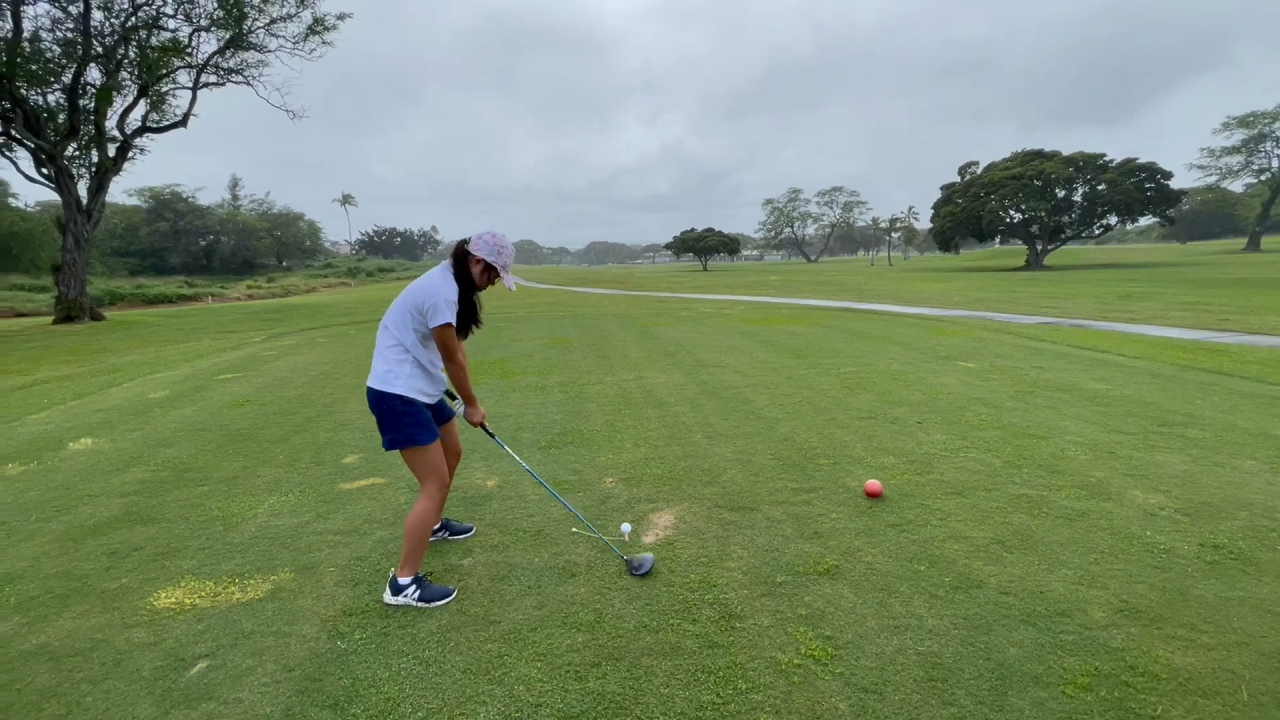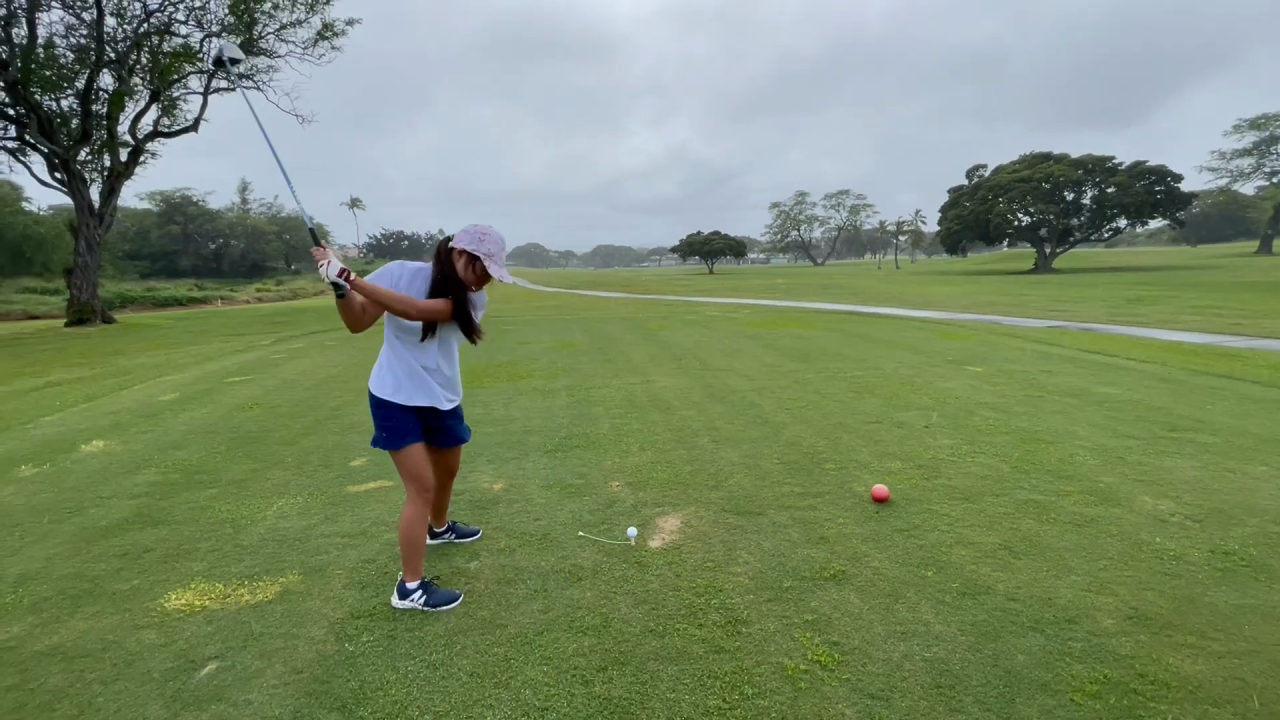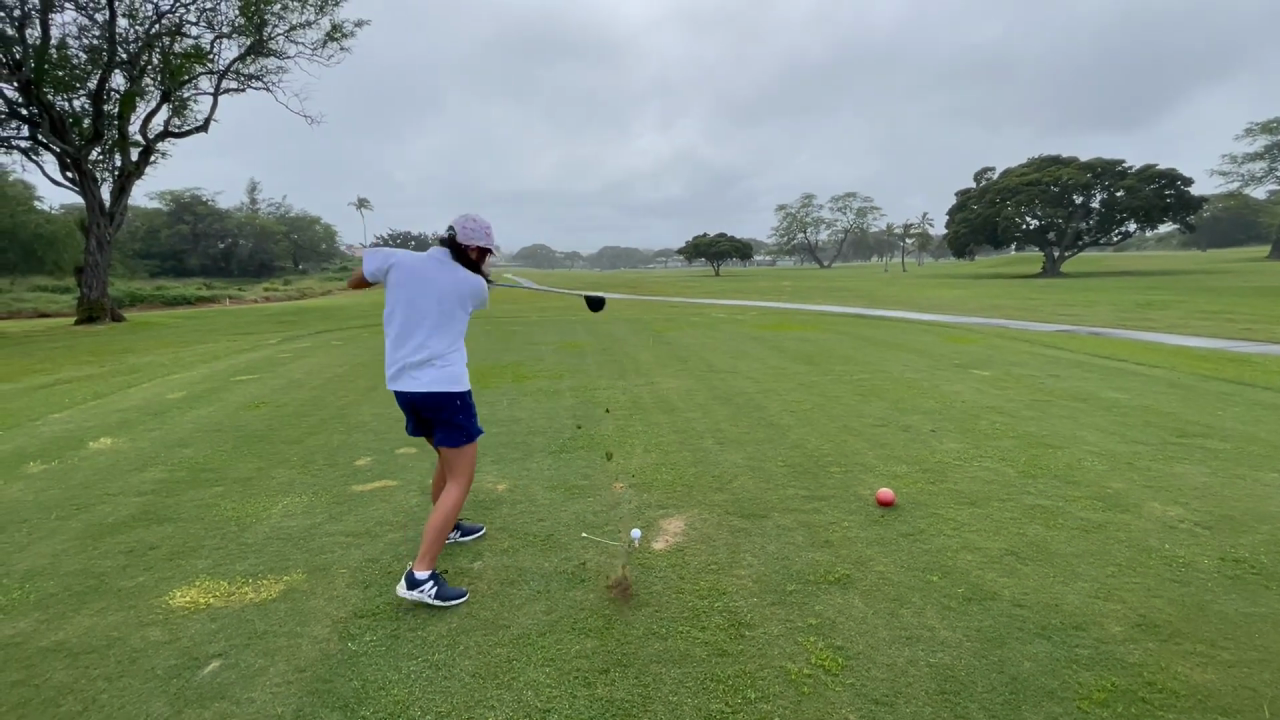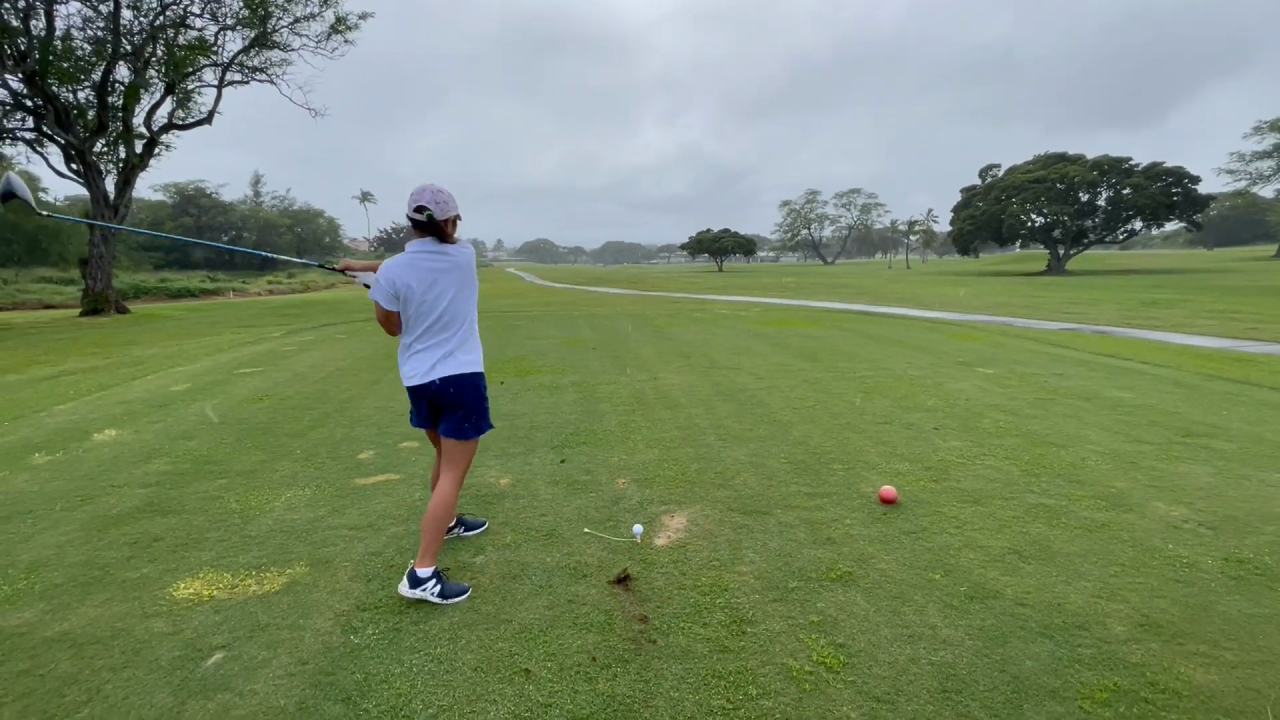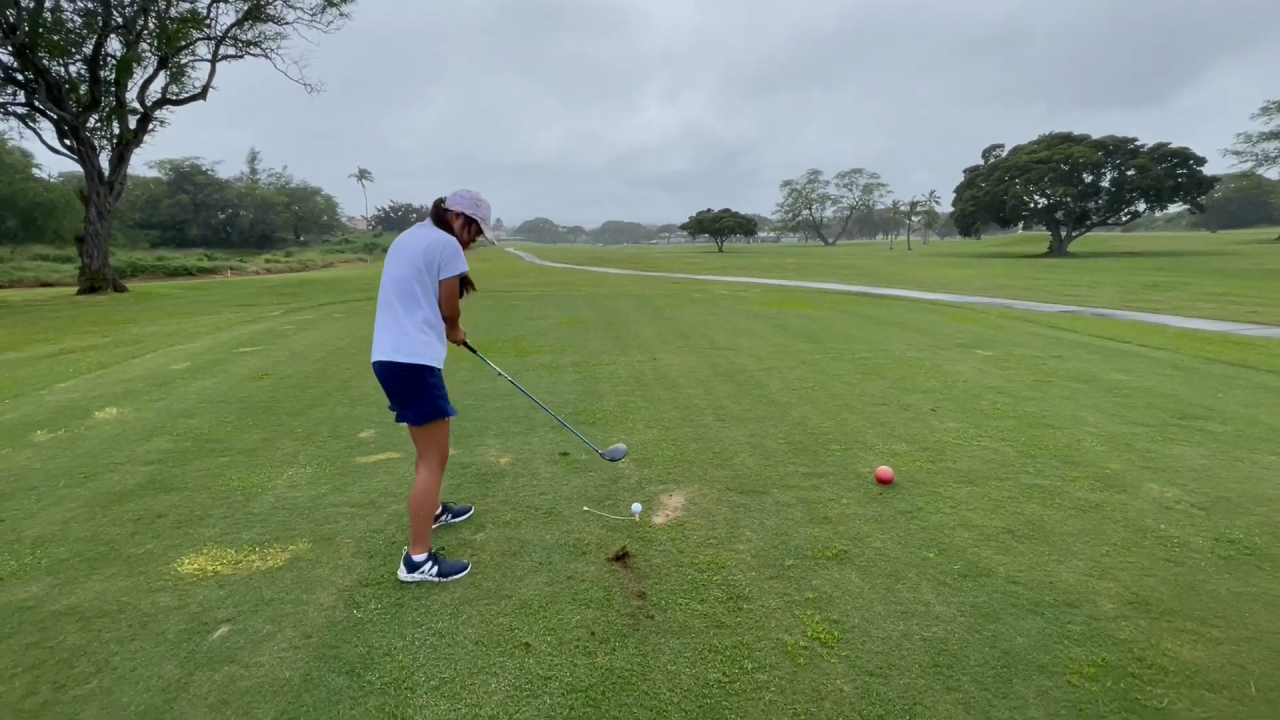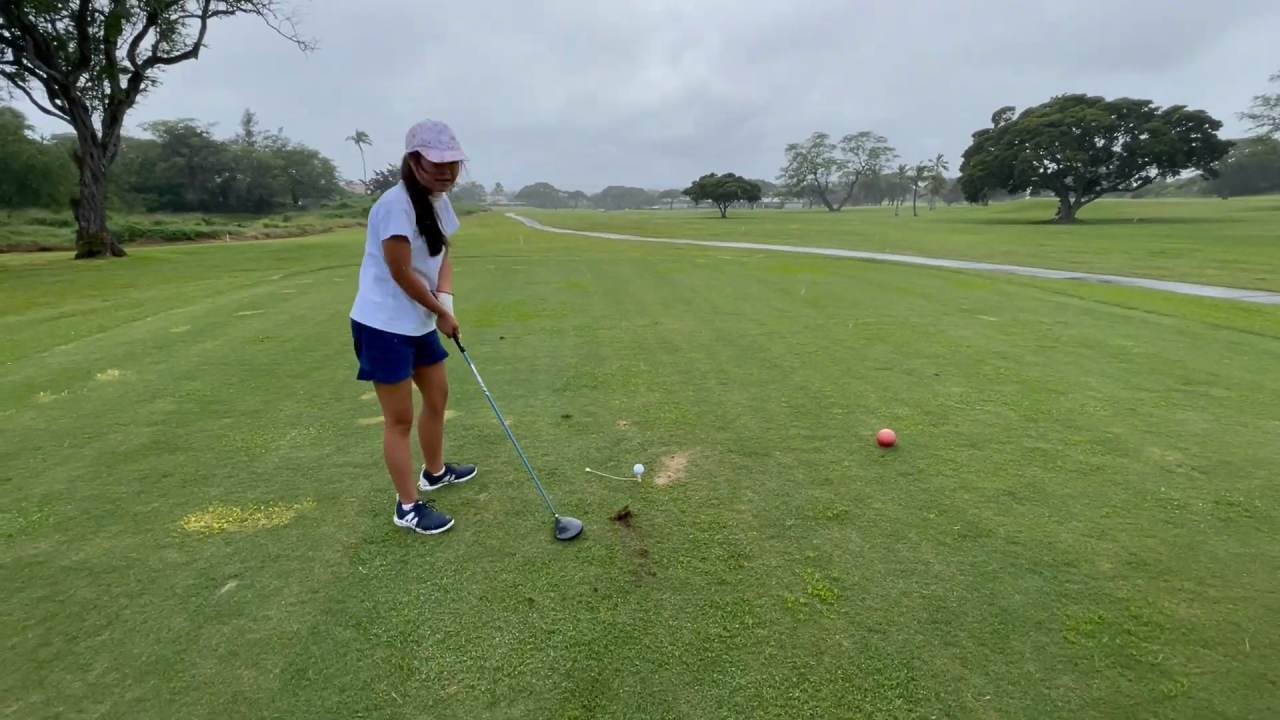
dt=0.7s
person 1, frame 1
left shoulder: (450, 282)
right shoulder: (442, 293)
left elbow: (455, 350)
right elbow: (453, 360)
left wrist: (462, 398)
right wrist: (472, 404)
left hip: (421, 389)
right hip: (398, 394)
left knee: (451, 454)
right knee: (435, 483)
left ankle: (434, 525)
right ankle: (403, 583)
person 1, frame 2
left shoulder: (474, 299)
right shoulder: (401, 273)
left elbow: (413, 309)
right elbow: (356, 323)
left wrist: (352, 280)
right wrist: (339, 278)
left hip: (443, 400)
right hip: (394, 398)
left knee: (447, 471)
right knee: (420, 487)
left ankle: (438, 528)
right ankle: (410, 587)
person 1, frame 3
left shoulder: (397, 260)
right shoulder: (470, 283)
left elbow: (355, 280)
left hip: (404, 387)
right hip: (444, 392)
left knee: (447, 458)
right knee: (459, 481)
left ankle: (444, 526)
right ankle: (419, 576)
person 1, frame 4
left shoulder: (391, 271)
right shoulder: (464, 255)
left elbow: (392, 327)
right wrist: (369, 267)
left hip: (419, 380)
right hip: (462, 377)
left knee: (445, 457)
right knee: (452, 475)
left ankle: (446, 521)
right ankle: (421, 574)
person 1, frame 5
left shoulder: (405, 239)
right shoulder: (446, 244)
right elbow: (449, 308)
right wrist: (453, 329)
left hip: (389, 357)
right hip: (415, 362)
left knee: (431, 441)
right knee: (433, 458)
left ankle: (432, 509)
right ankle: (418, 558)
person 1, frame 6
left shoulder: (439, 201)
right shoulder: (396, 204)
left elbow: (442, 254)
right elbow: (401, 273)
left wrist: (446, 299)
right wrist: (442, 313)
left hip: (419, 322)
right hip: (384, 325)
left knee: (437, 396)
right knee: (400, 418)
left ankle: (435, 470)
right ankle: (408, 506)
